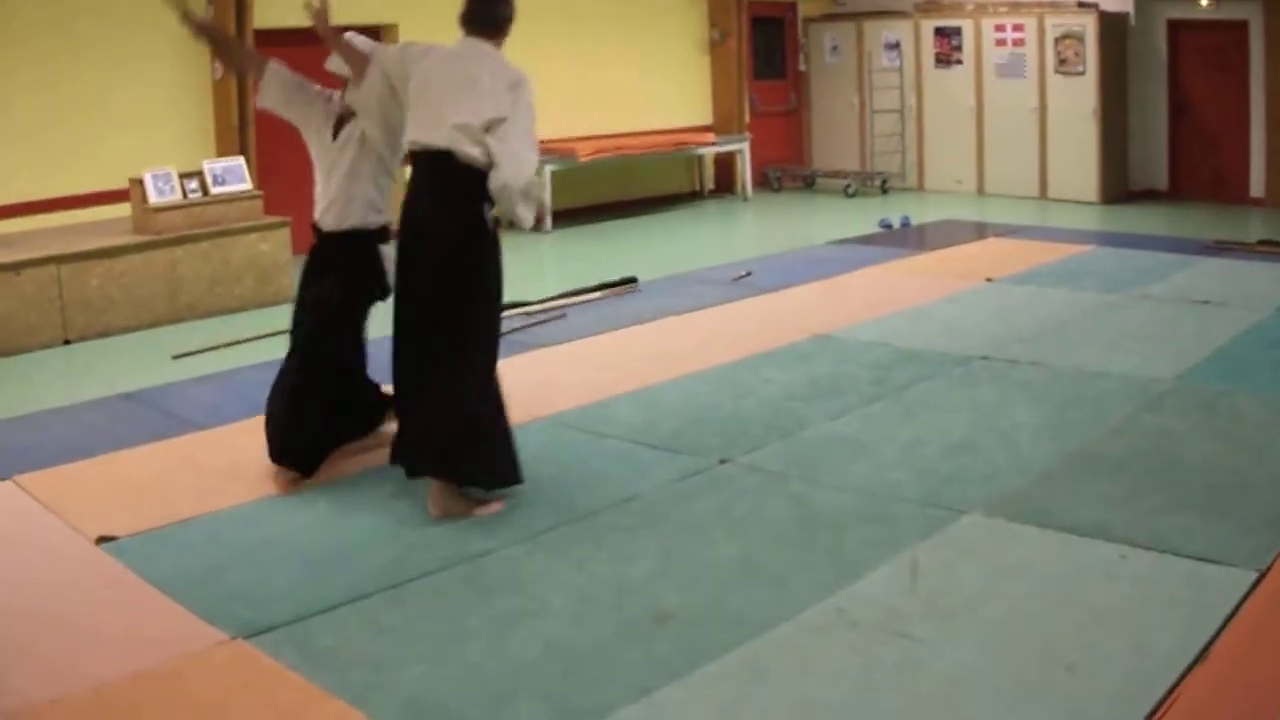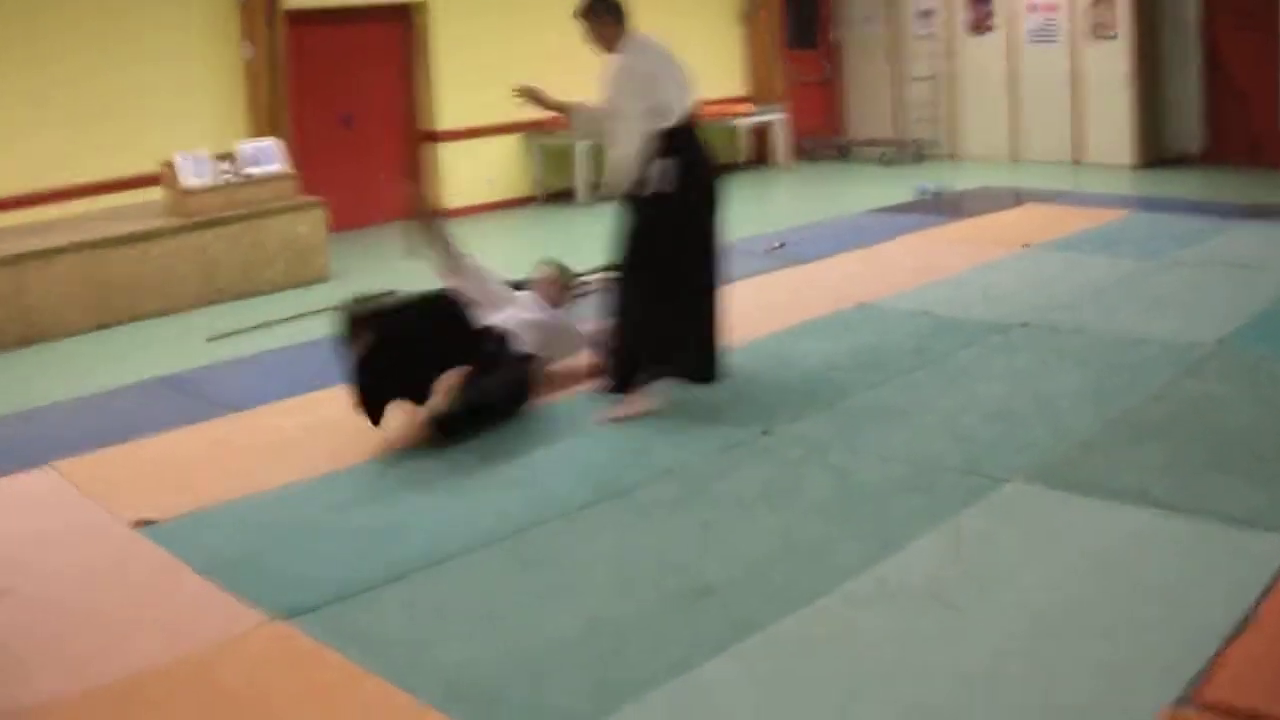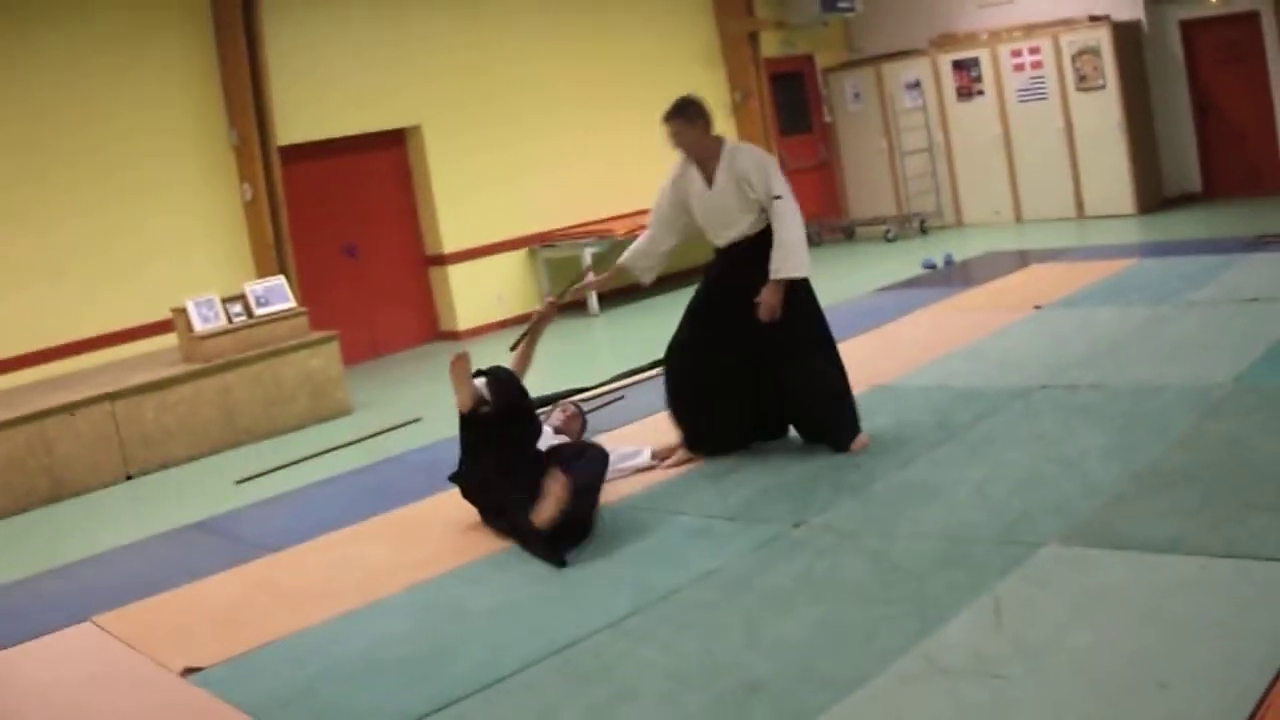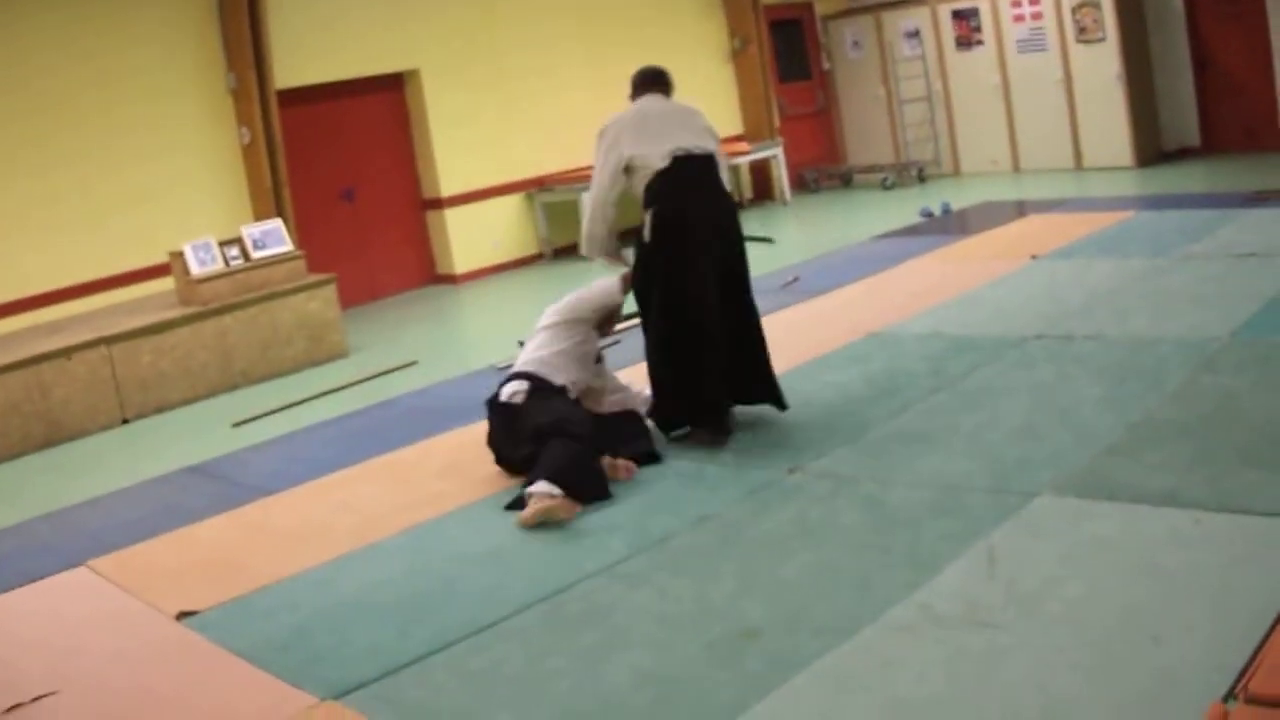
dt=1s
person 1, frame 1
left shoulder: (421, 59)
right shoulder: (509, 80)
left elbow: (368, 62)
right elbow: (514, 167)
right wrist: (531, 210)
left hip: (420, 201)
right hip: (465, 208)
left knee: (428, 329)
right knee: (463, 340)
left ankle: (479, 448)
right ankle: (447, 485)
person 1, frame 2
left shoulder: (630, 64)
right shoulder: (645, 54)
left elbow: (626, 132)
right elbow: (614, 118)
left wrist: (617, 183)
right wrist: (555, 105)
left hip: (670, 169)
right hip: (687, 165)
left knee: (646, 273)
right knee: (683, 267)
left ankle: (639, 384)
right ankle: (695, 356)
person 1, frame 3
left shoulder: (750, 159)
right shoulder: (681, 177)
left elbow: (784, 216)
right elbow: (661, 231)
left wrist: (778, 281)
right wrist: (612, 273)
left hip: (771, 263)
right hip: (728, 269)
left knee: (799, 347)
right knee: (689, 353)
left ankle: (842, 430)
right ankle: (704, 438)
person 1, frame 4
left shoulder: (617, 127)
right shoulder: (690, 114)
left elbow: (600, 197)
left wrist: (602, 248)
left hip: (671, 215)
right hip: (716, 208)
left knee: (678, 319)
right knee: (729, 307)
left ankle: (705, 419)
right ankle: (736, 396)
person 2, frame 1
left shoulder: (383, 121)
right shoulder: (320, 109)
right elbow: (260, 69)
left hip: (360, 254)
right hip: (329, 247)
left knee: (317, 351)
right knee: (332, 349)
left ankle: (296, 451)
right ankle: (366, 414)
person 2, frame 2
left shoulder: (564, 326)
right shoulder: (509, 298)
right elbow: (458, 268)
right wrist: (432, 226)
left knee: (514, 380)
right knee: (445, 308)
left ankle: (444, 404)
person 2, frame 3
left shoulder: (575, 447)
right shoulder: (533, 430)
left elbow: (634, 457)
right elbow: (514, 376)
right wrist: (536, 328)
left knee: (594, 456)
left ankle: (546, 513)
right ankle: (470, 401)
person 2, frame 4
left shoulder: (593, 360)
right shoulder: (568, 310)
left elbow: (624, 398)
right elbow: (623, 282)
right hip: (523, 401)
left knee: (627, 423)
right knee: (576, 430)
left ankle: (594, 461)
right ankle: (541, 498)
